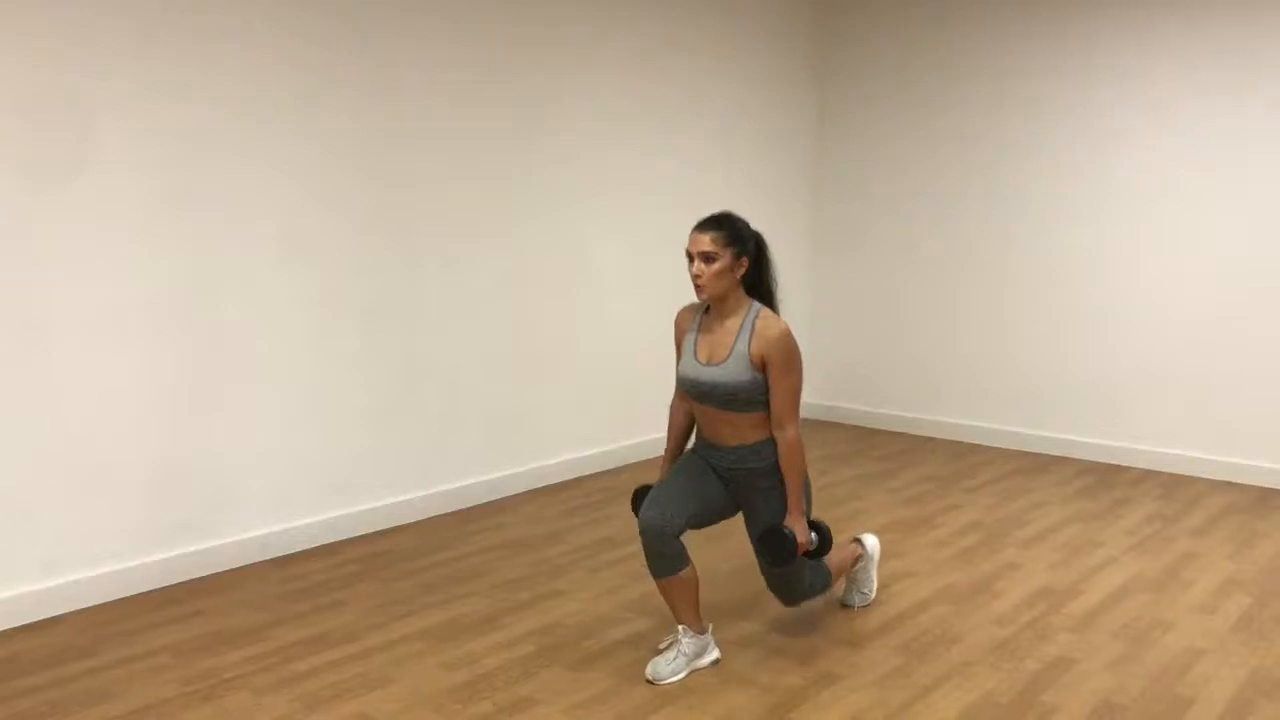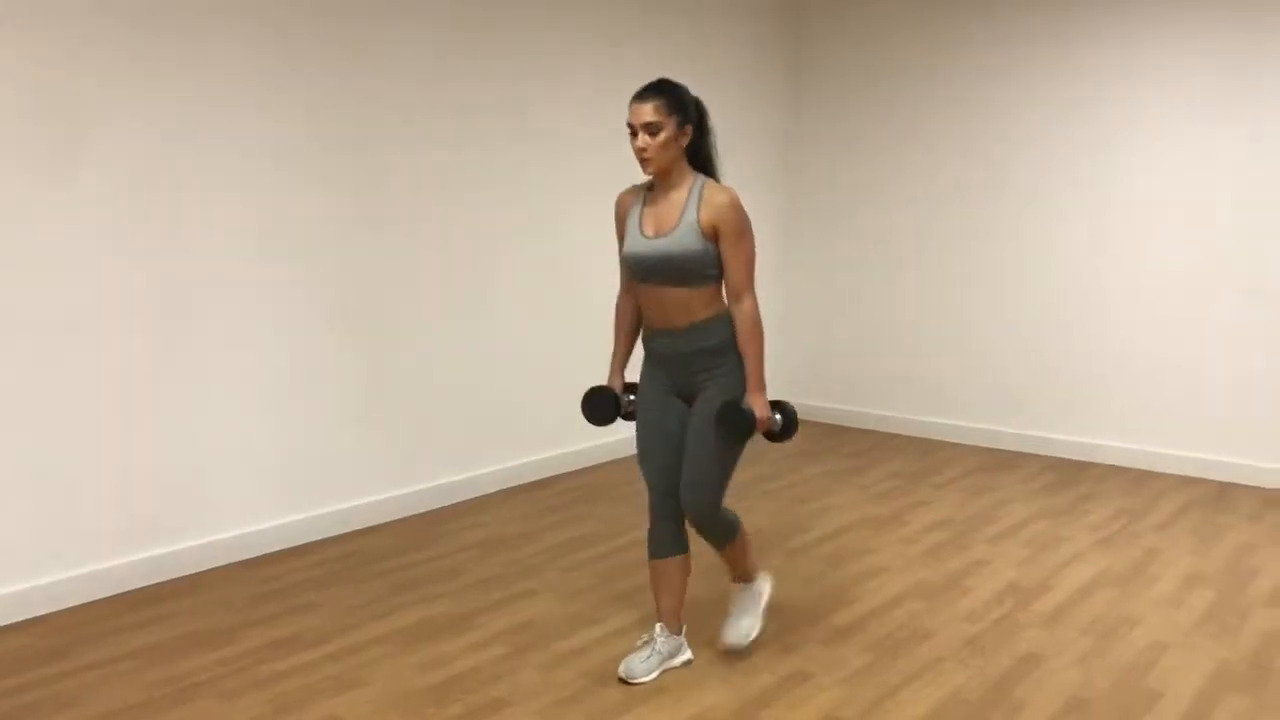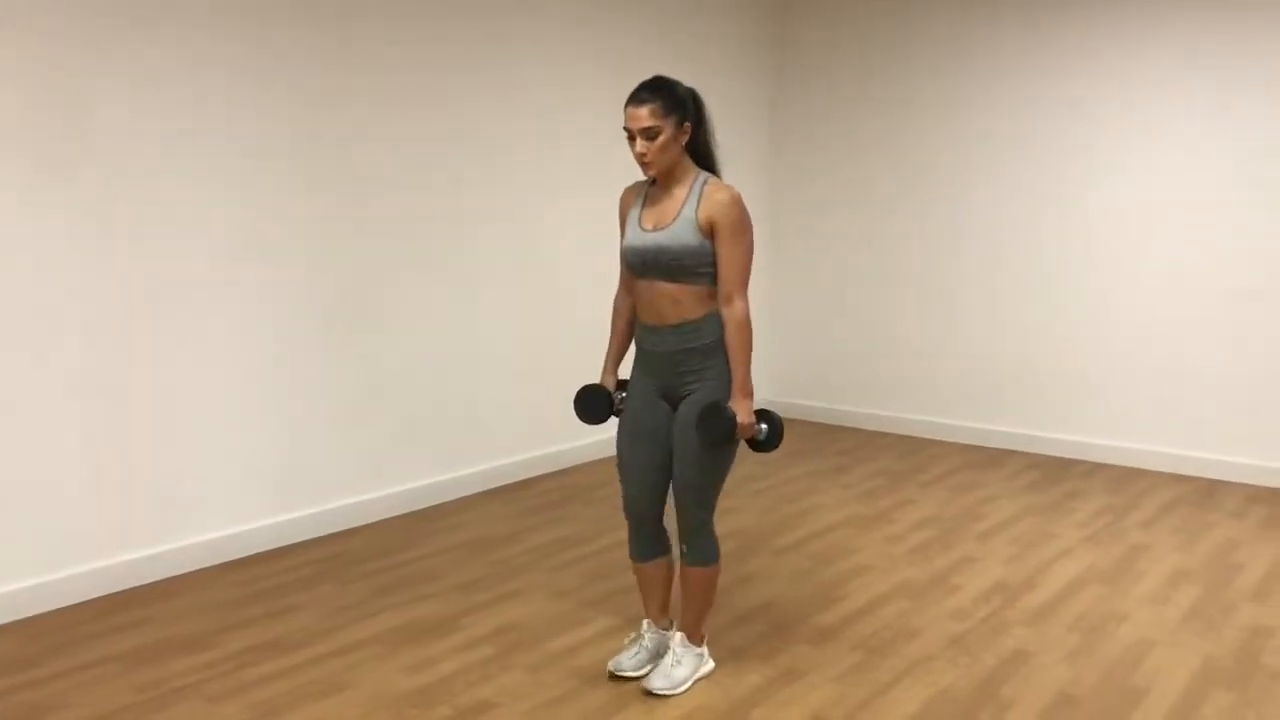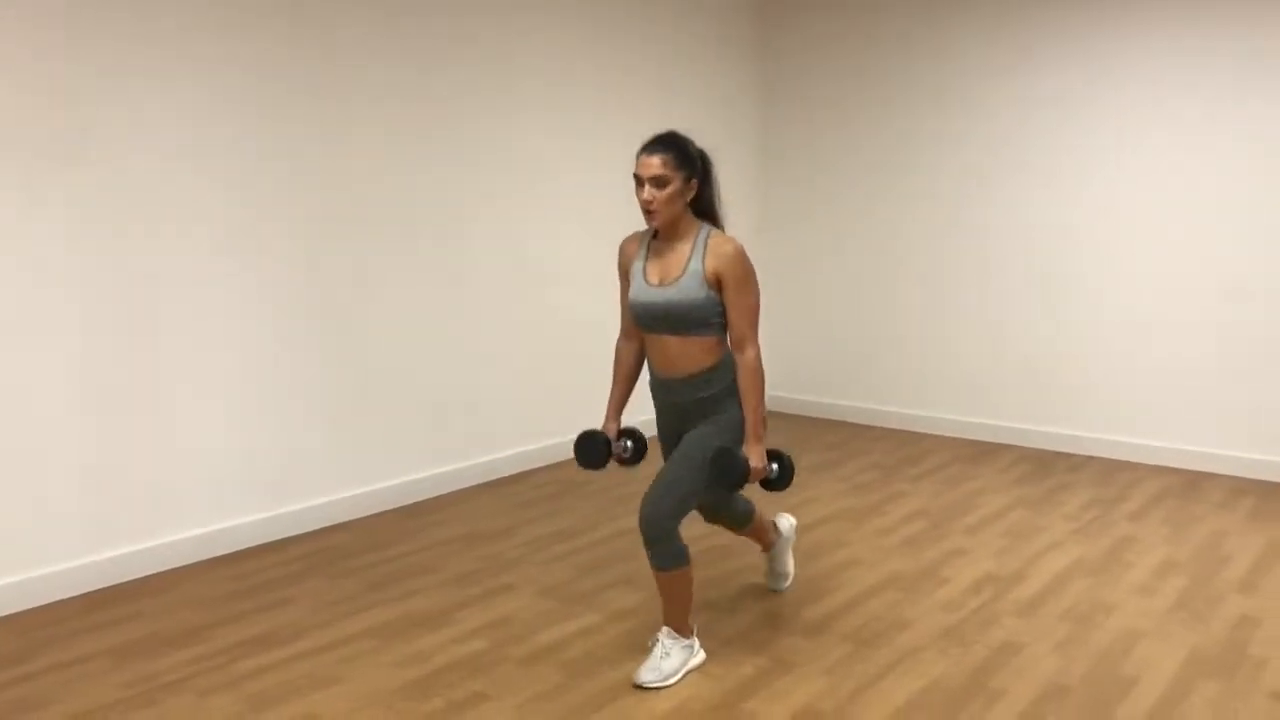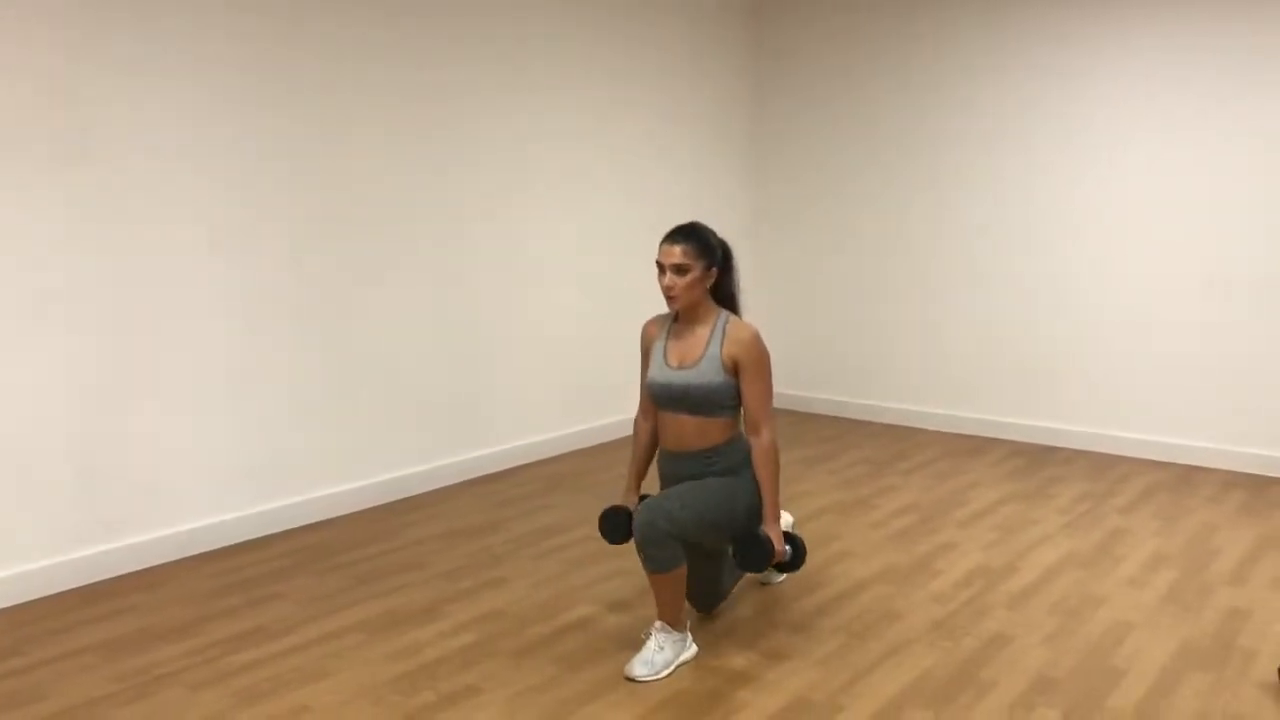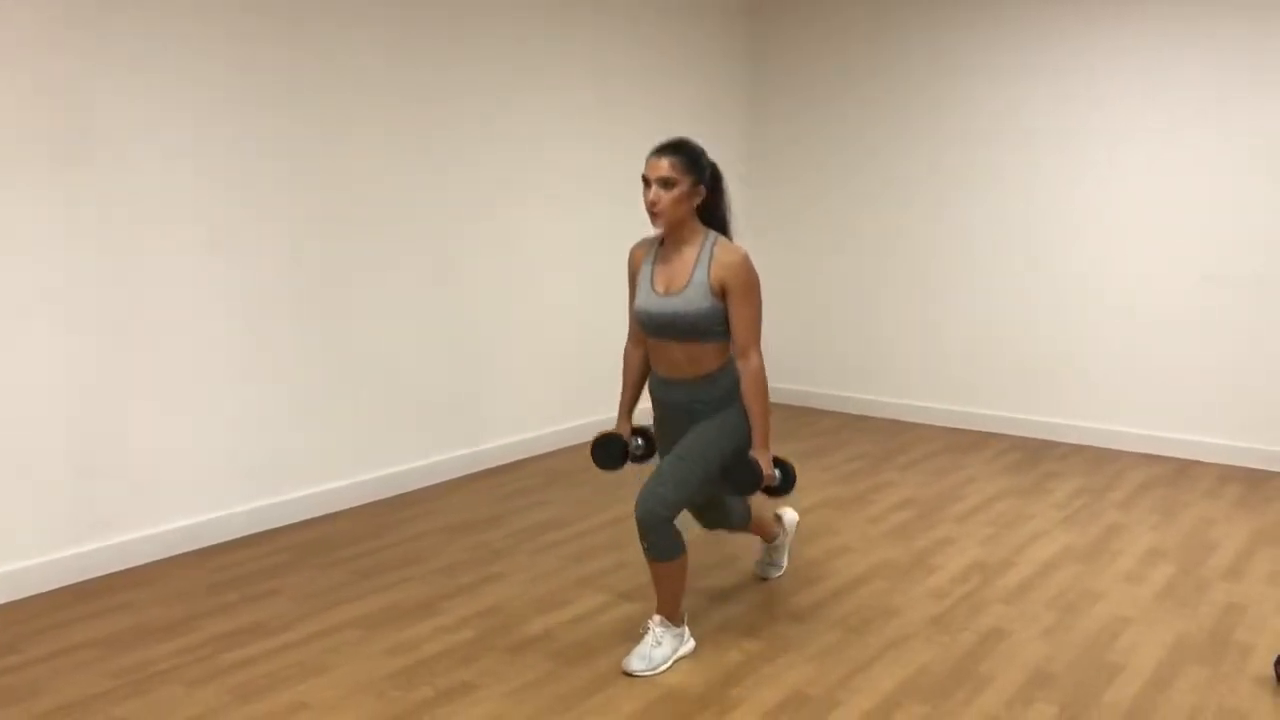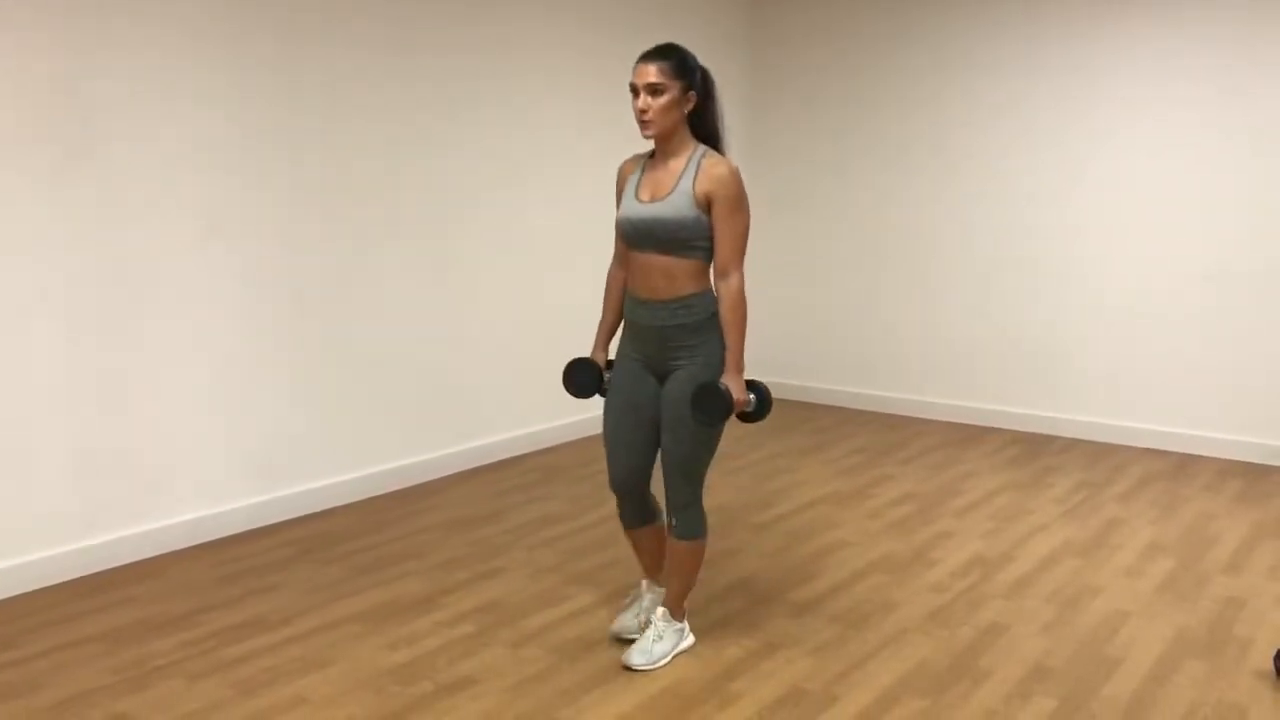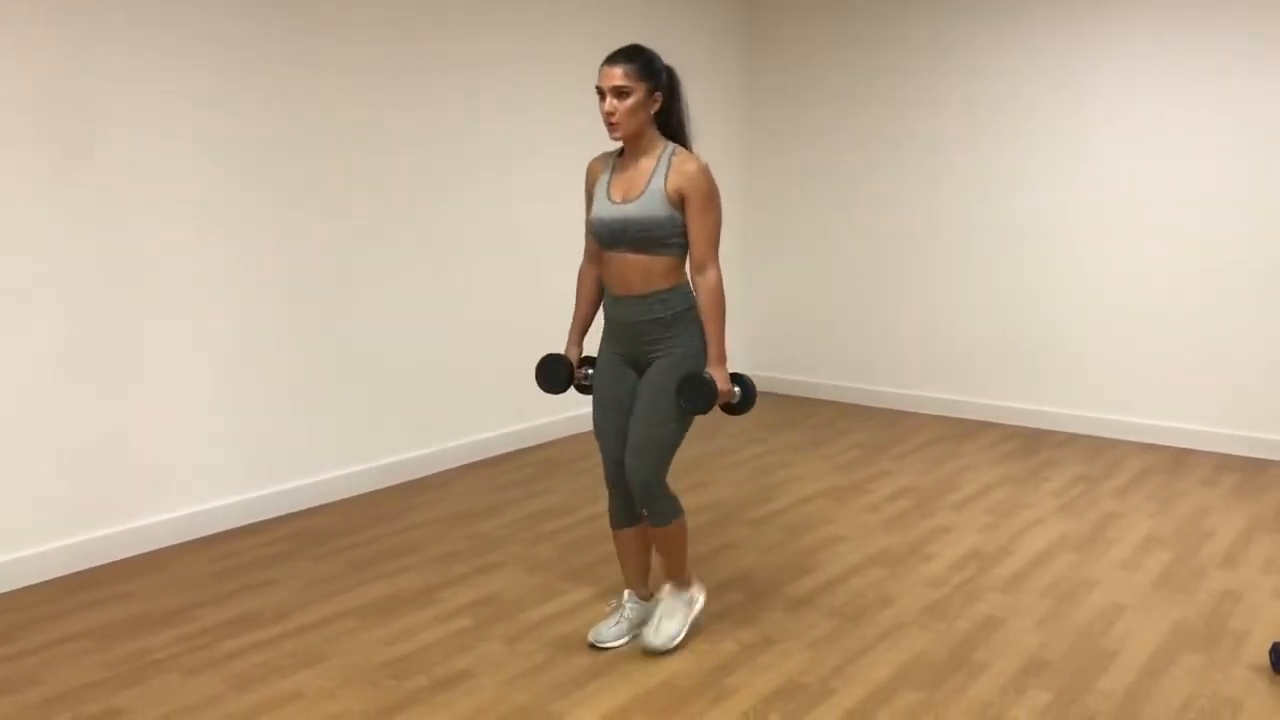
dt=0.5s
person 1, frame 1
left shoulder: (771, 334)
right shoulder: (686, 322)
left elbow: (787, 428)
left wrist: (797, 512)
right wrist: (666, 471)
left hip: (765, 470)
right hip: (709, 461)
left knee: (790, 587)
right knee: (653, 521)
left ankle: (858, 551)
right ankle: (693, 638)
person 1, frame 2
left shoulder: (720, 203)
right shoulder: (628, 204)
left elbow: (743, 301)
left wrist: (756, 388)
right wrist: (616, 368)
left hip: (718, 365)
right hip: (660, 370)
left knee: (701, 502)
right knee: (663, 506)
left ankle: (751, 584)
right ankle: (668, 636)
person 1, frame 3
left shoulder: (721, 201)
right shoulder: (632, 200)
left elbow: (735, 303)
left wrist: (742, 393)
right wrist: (610, 367)
left hip: (705, 367)
right hip: (650, 369)
left knee: (693, 516)
right knee: (639, 510)
left ankle: (692, 646)
right ankle: (655, 632)
person 1, frame 4
left shoulder: (724, 253)
right shoulder: (631, 251)
left elbow: (747, 350)
right elbow: (630, 339)
left wrist: (754, 438)
right wrist: (612, 416)
left hip: (720, 407)
right hip: (669, 410)
left knee: (657, 515)
right knee: (714, 508)
left ankle: (680, 640)
right ankle: (776, 532)
person 1, frame 5
left shoulder: (741, 339)
right shoulder: (653, 332)
left elbow: (761, 433)
right elbow: (647, 416)
left wrist: (769, 519)
right wrist: (630, 490)
left hip: (732, 478)
right hip: (677, 477)
left knee: (653, 522)
right knee: (706, 597)
left ankle: (672, 635)
person 1, frame 6
left shoulder: (730, 261)
right shoulder: (640, 256)
left elbow: (748, 358)
right elbow: (637, 343)
left wrist: (761, 445)
right wrist: (624, 416)
left hip: (721, 410)
right hip: (669, 410)
left knee: (653, 507)
right knee: (708, 508)
left ankle: (669, 628)
right ankle: (777, 526)
person 1, frame 7
left shoulder: (717, 174)
right shoulder: (629, 172)
left elbow: (729, 279)
left wrist: (733, 369)
right wrist: (601, 343)
left hip: (695, 343)
right hip: (638, 344)
left knee: (681, 490)
right knee: (624, 481)
left ankle: (674, 621)
right ankle: (653, 586)
person 1, frame 8
left shoulder: (687, 173)
right shoulder: (598, 172)
left elbow: (706, 272)
left wrist: (717, 360)
right wrist: (574, 340)
left hip: (674, 336)
right hip: (619, 340)
left knee: (644, 475)
right knee: (619, 479)
left ankle: (682, 590)
right ankle: (636, 601)
